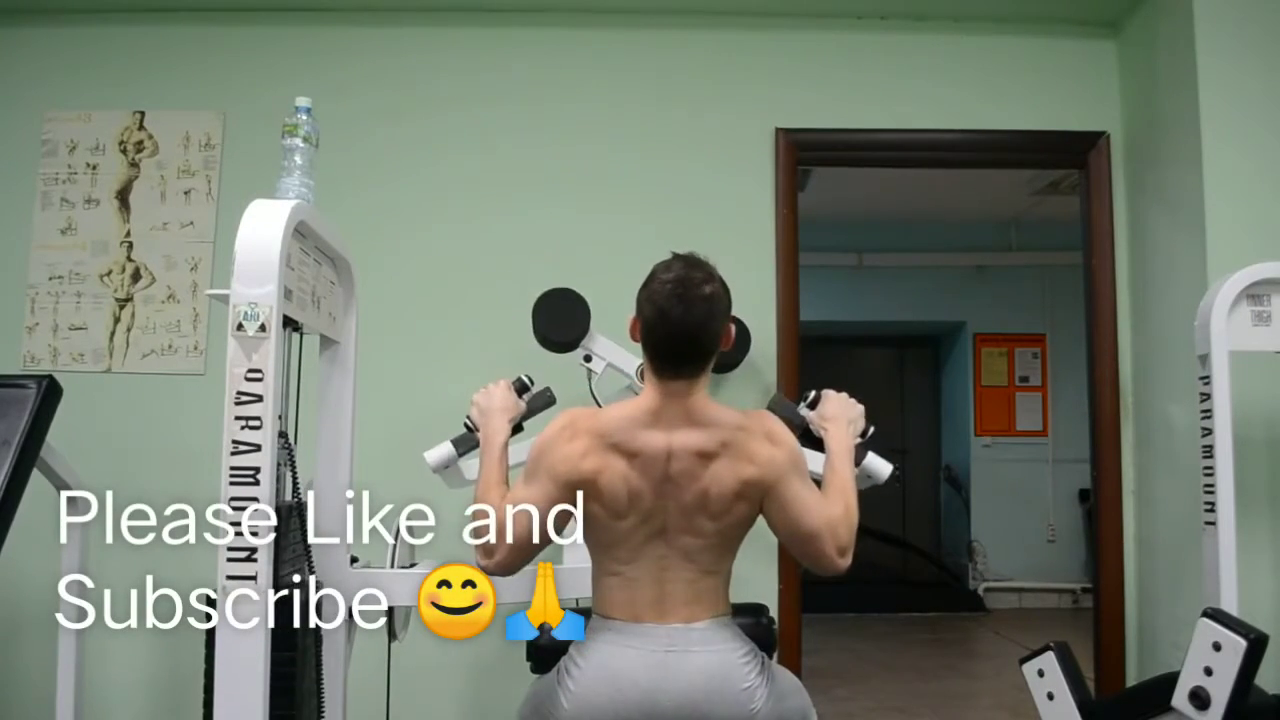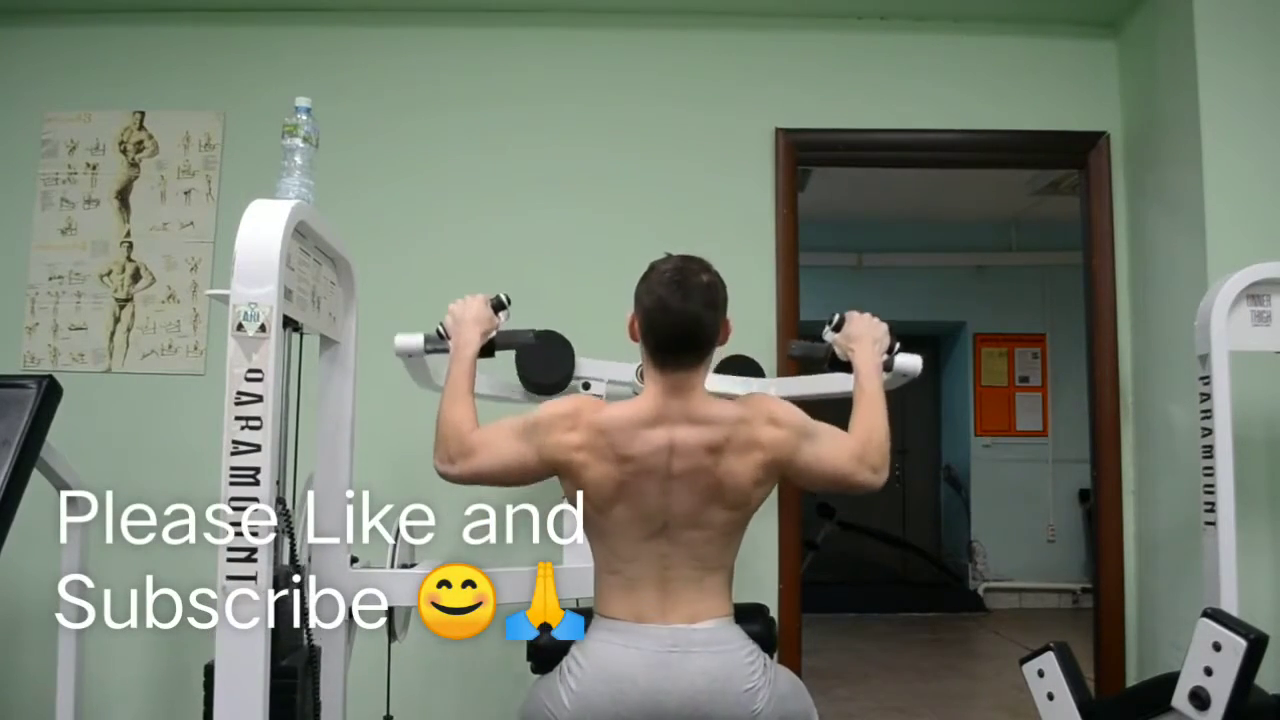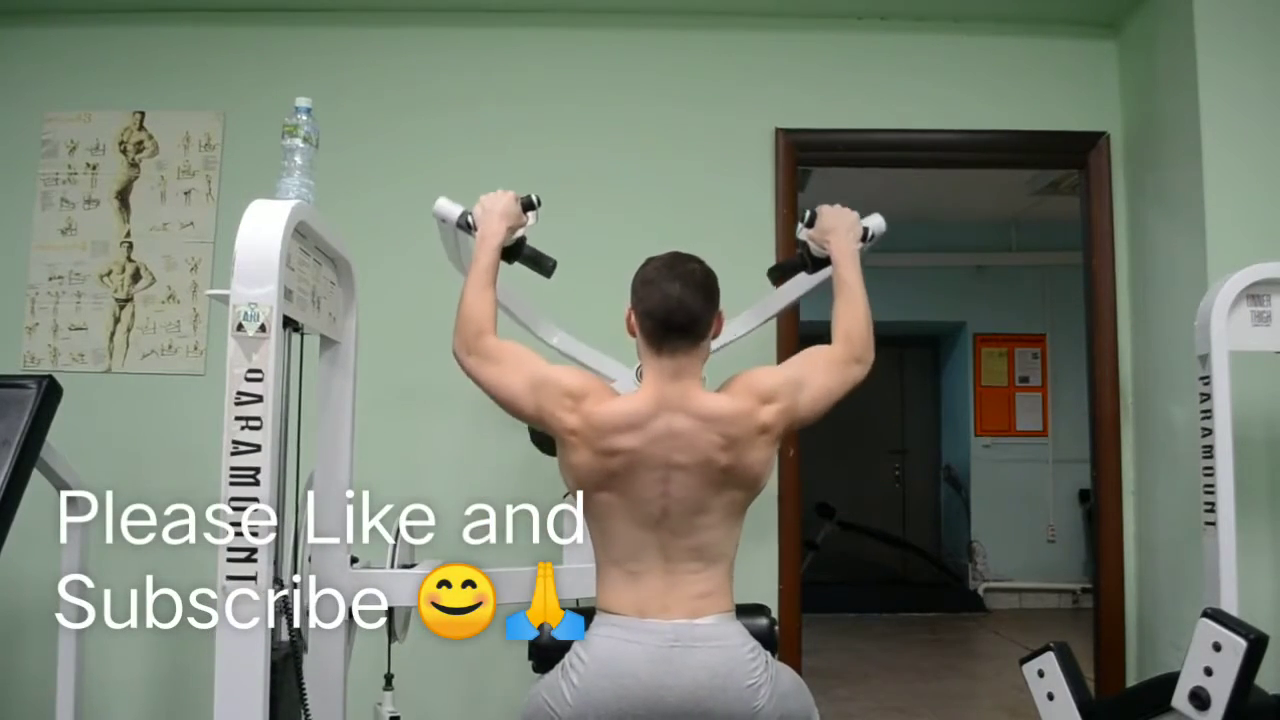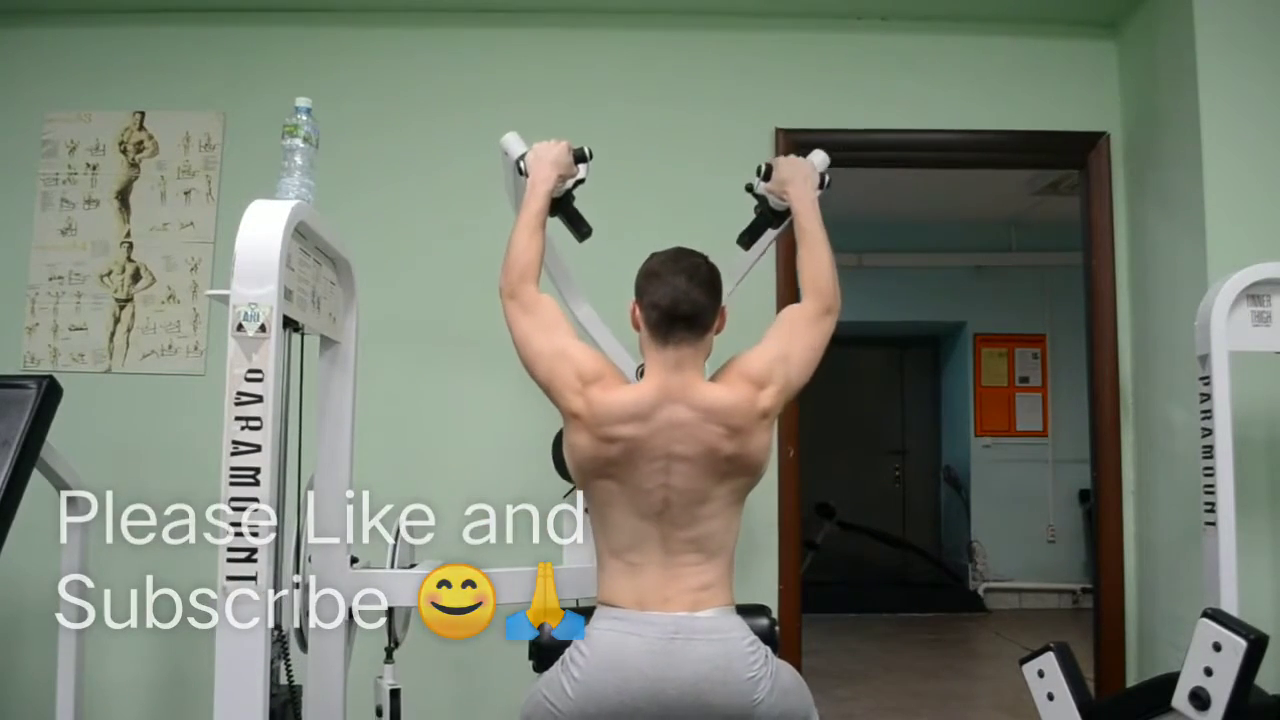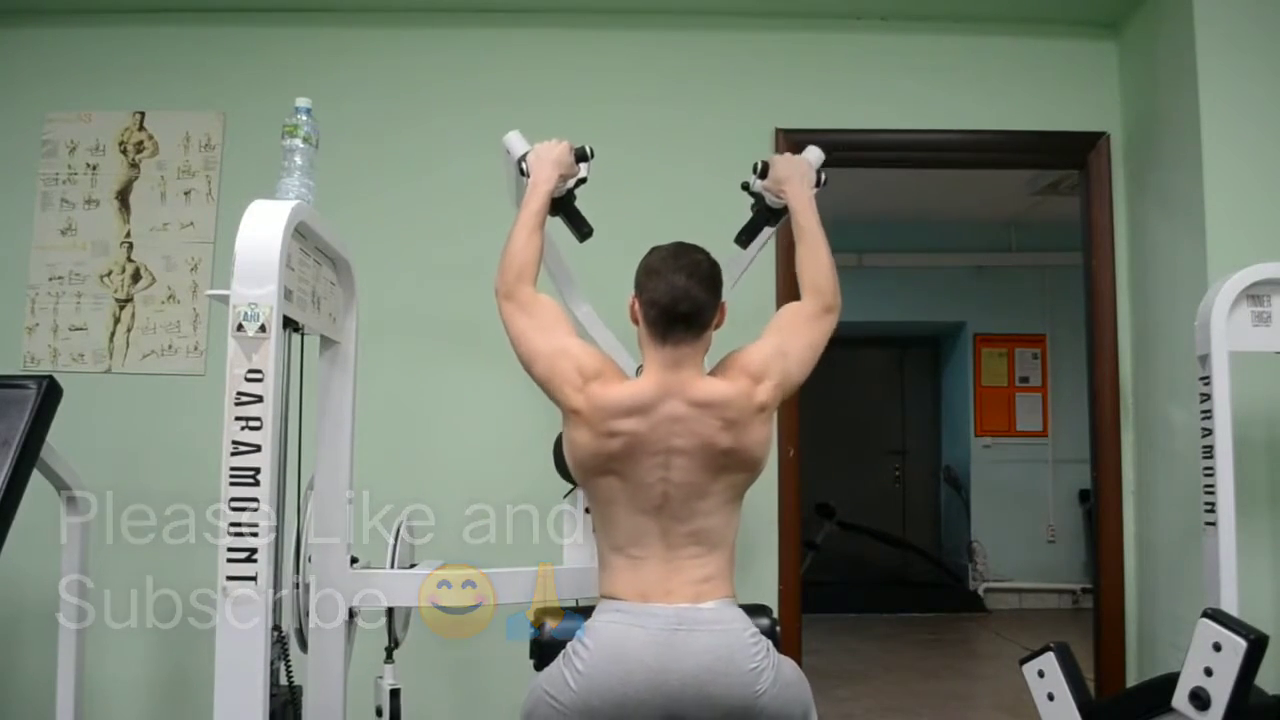
dt=0.5s
person 1, frame 1
left shoulder: (576, 439)
right shoulder: (761, 443)
left elbow: (494, 555)
right elbow: (835, 555)
left wrist: (495, 432)
right wrist: (840, 438)
left hip: (605, 678)
right hip: (721, 679)
person 1, frame 2
left shoulder: (576, 430)
right shoulder: (762, 432)
left elbow: (454, 457)
right elbow: (870, 466)
left wrist: (465, 339)
right wrist: (867, 355)
left hip: (607, 673)
right hip: (723, 673)
person 1, frame 3
left shoulder: (580, 415)
right shoulder: (756, 415)
left elbow: (473, 348)
right elbow: (855, 356)
left wrist: (491, 234)
right wrist: (843, 248)
left hip: (608, 666)
right hip: (725, 665)
person 1, frame 4
left shoulder: (590, 402)
right shoulder: (750, 402)
left elbow: (519, 292)
right elbow: (821, 304)
left wrist: (541, 183)
right wrist: (802, 197)
left hip: (611, 658)
right hip: (723, 657)
person 1, frame 5
left shoulder: (590, 397)
right shoulder: (750, 397)
left elbow: (515, 293)
right elbow: (823, 304)
left wrist: (542, 183)
right wrist: (799, 196)
left hip: (613, 650)
right hip: (726, 649)
